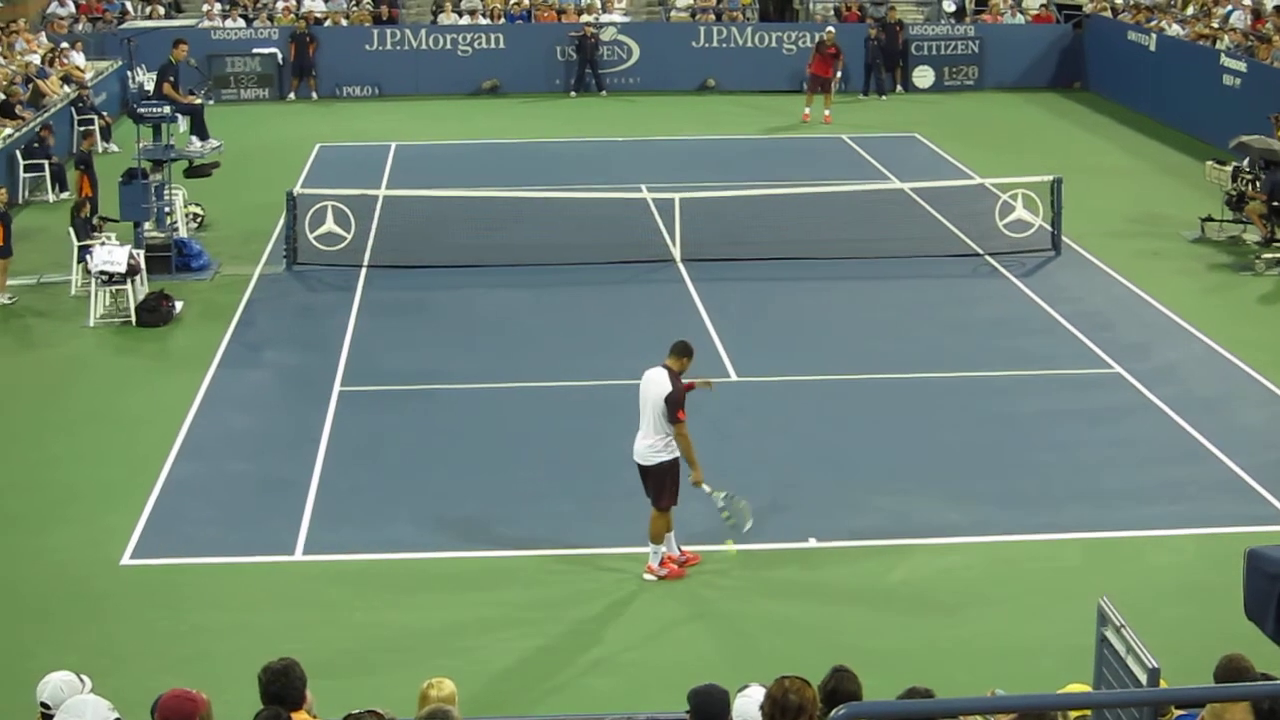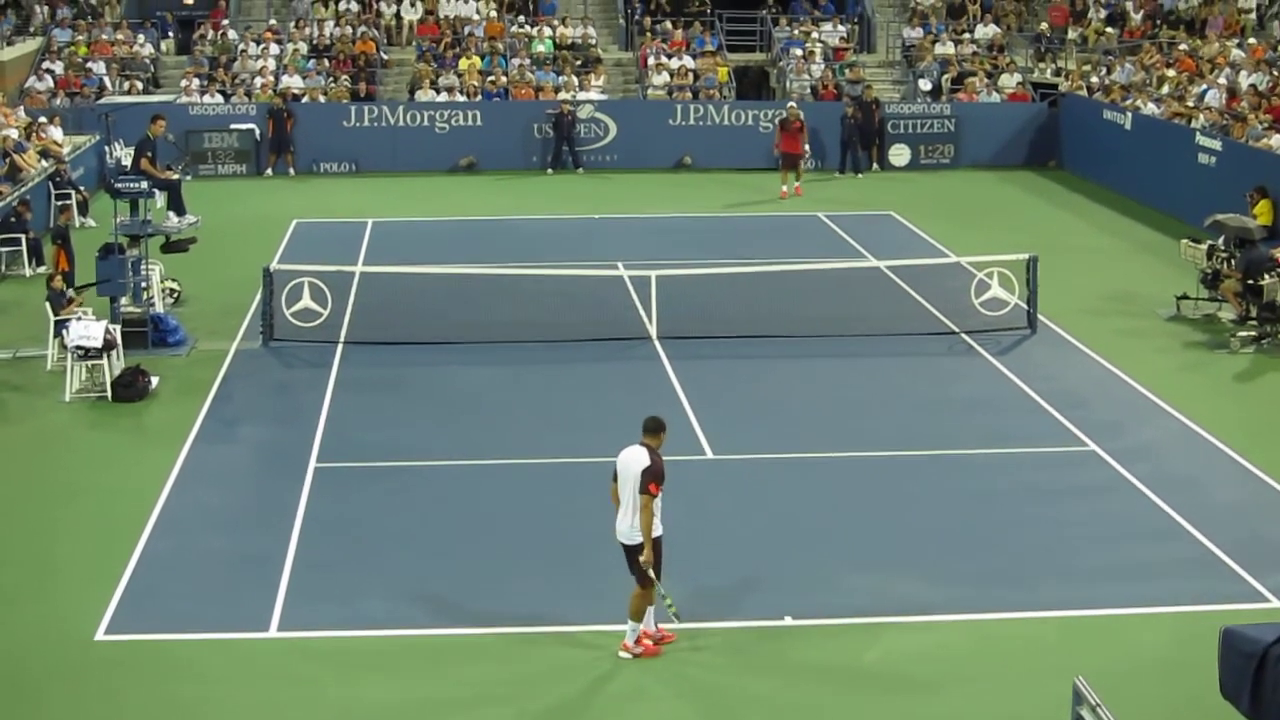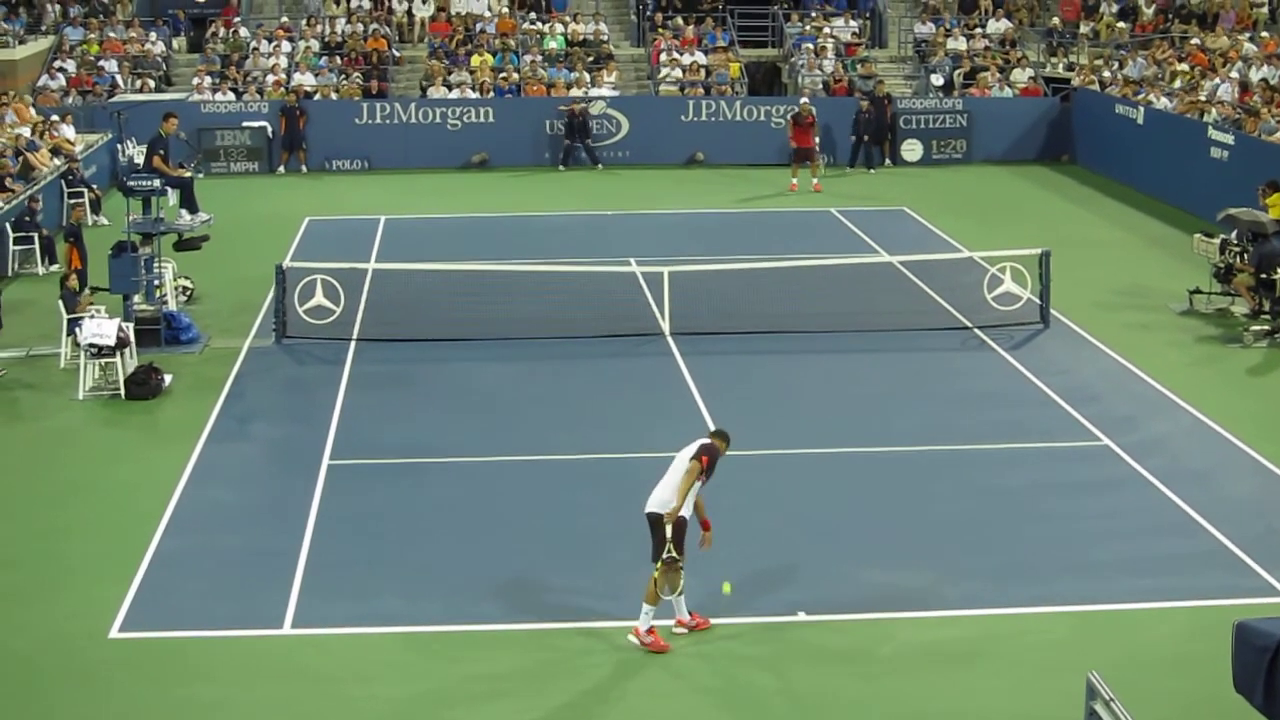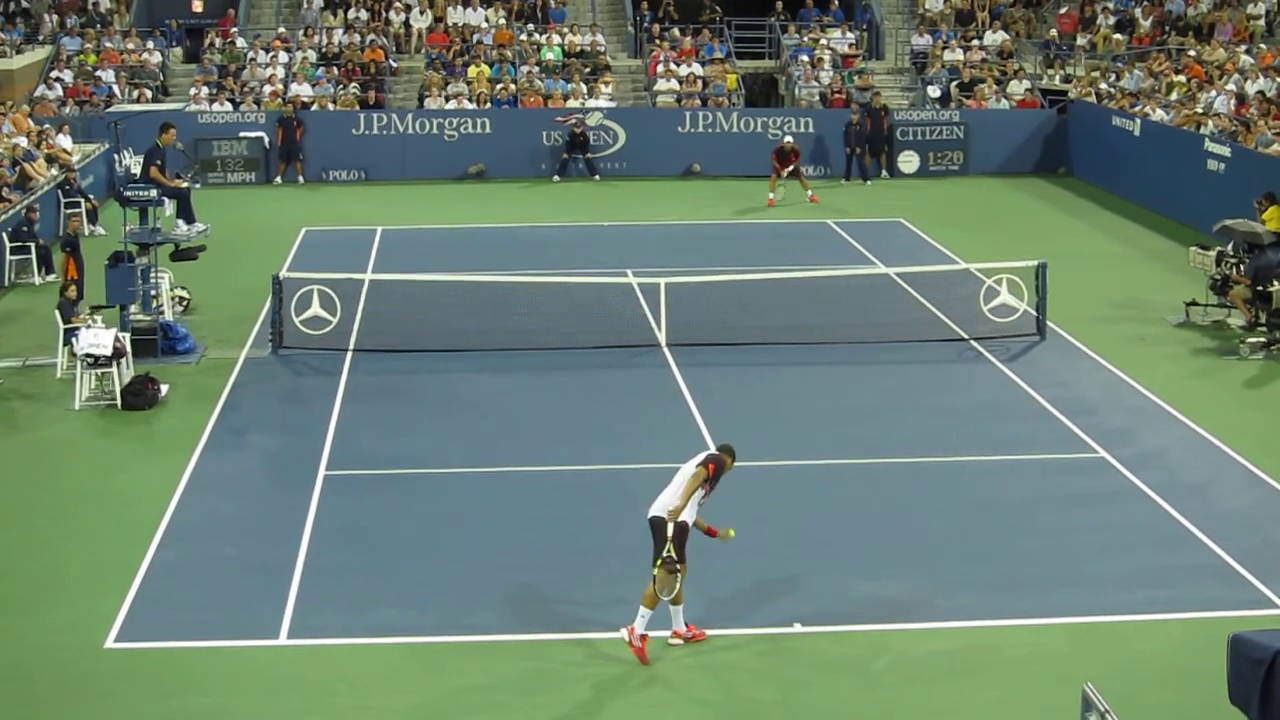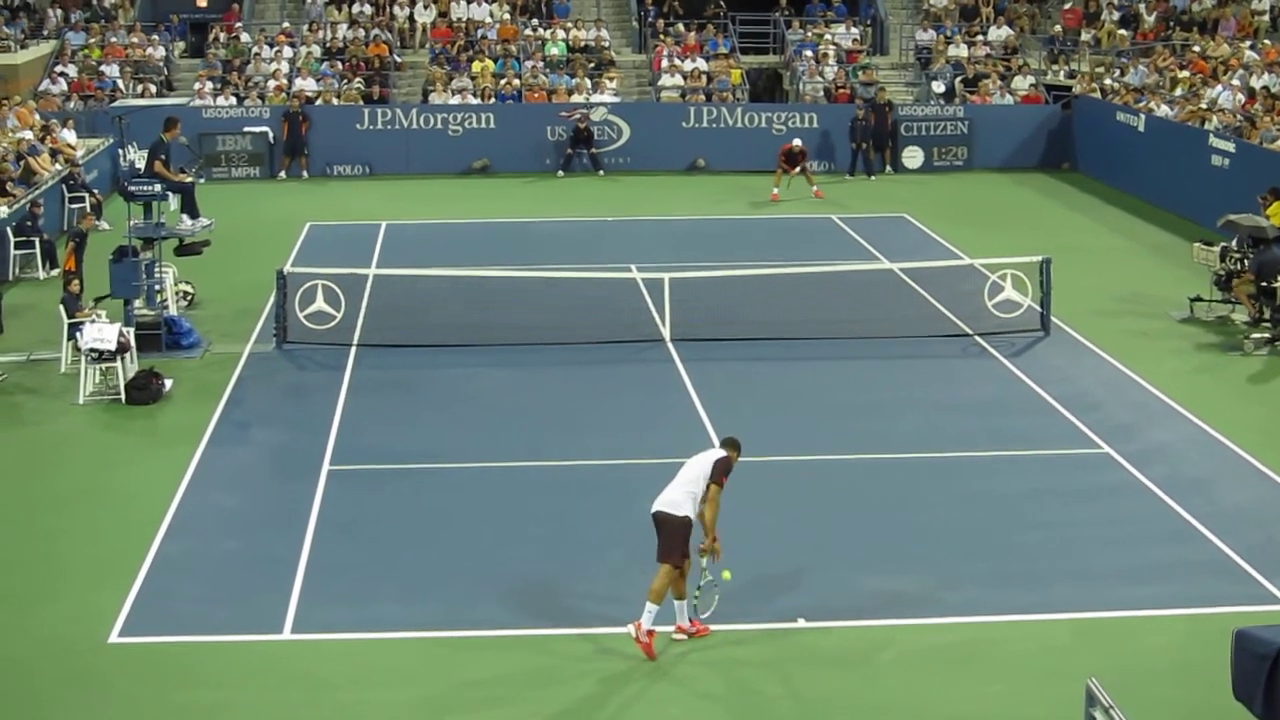
dt=1s
person 1, frame 1
left shoulder: (650, 374)
right shoulder: (673, 389)
right elbow: (680, 434)
left wrist: (693, 385)
right wrist: (695, 469)
left hip: (643, 450)
right hip: (661, 456)
left knee: (664, 506)
right knee: (660, 509)
left ankle: (673, 553)
right ankle: (654, 565)
person 1, frame 2
left shoulder: (625, 454)
right shoulder: (653, 463)
left elbow: (615, 492)
right elbow: (646, 506)
right wrist: (648, 547)
left hip: (625, 530)
right hip: (643, 534)
left knee: (647, 582)
right knee: (645, 586)
left ankle: (648, 630)
right ankle: (630, 643)
person 1, frame 3
left shoulder: (695, 448)
right shoulder: (710, 448)
left elbow: (695, 493)
right elbow: (691, 473)
left wrist: (706, 528)
right wrist: (678, 506)
left hip: (658, 508)
right hip: (668, 511)
left ankle: (683, 619)
right ankle: (643, 629)
person 1, frame 4
left shoulder: (703, 461)
right shoulder: (716, 460)
left elbow: (691, 515)
right elbow: (697, 476)
left wrist: (715, 532)
right wrist: (682, 504)
left hip: (663, 515)
right hip: (670, 517)
left knee: (678, 571)
left ankle: (679, 630)
right ankle: (636, 631)
person 1, frame 5
left shoulder: (705, 457)
right shoulder: (724, 460)
left elbow: (701, 503)
right elbow: (712, 499)
left wrist: (714, 539)
right wrist: (709, 538)
left hip: (663, 508)
right hip: (676, 513)
left knee: (682, 566)
right knee: (669, 569)
left ankle: (683, 624)
right ankle: (643, 627)
